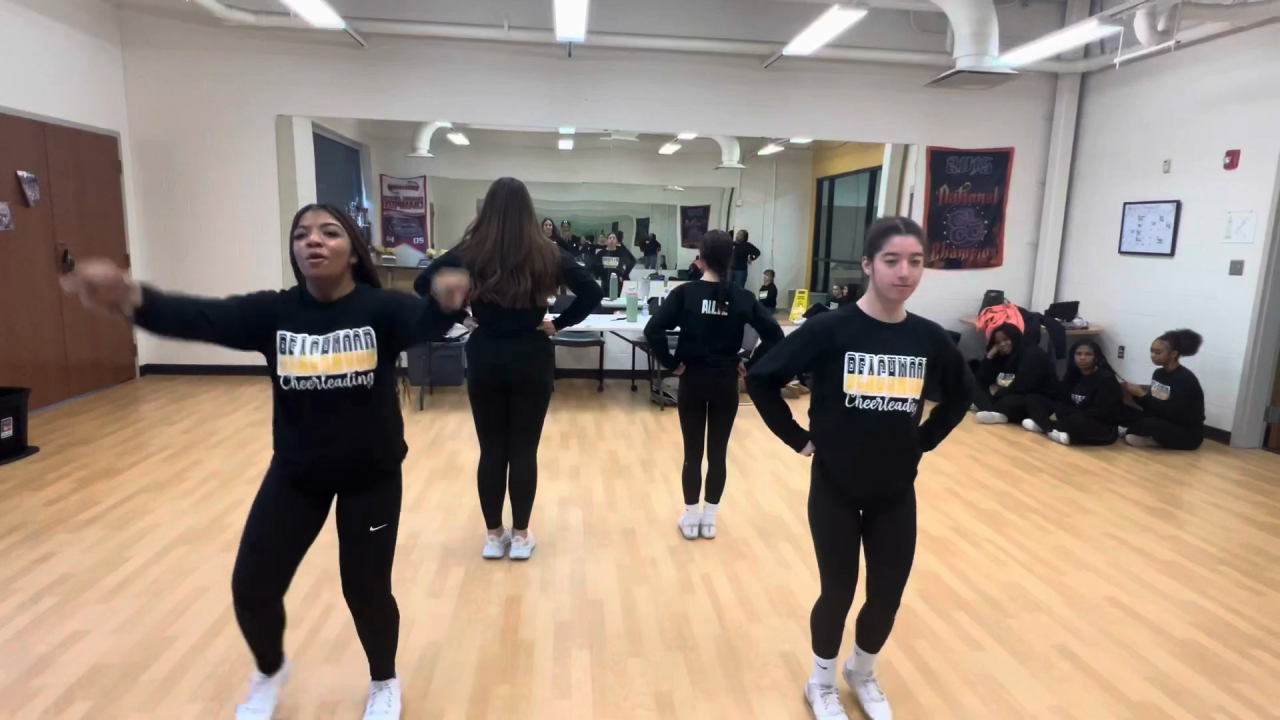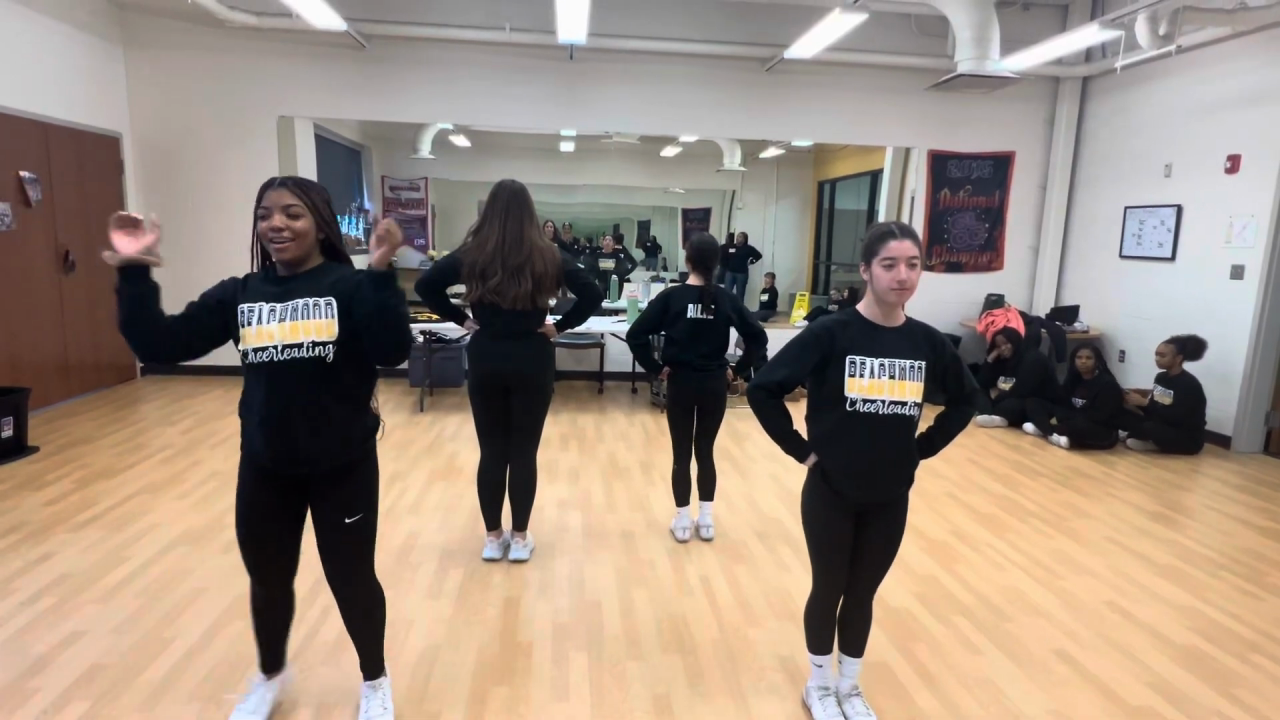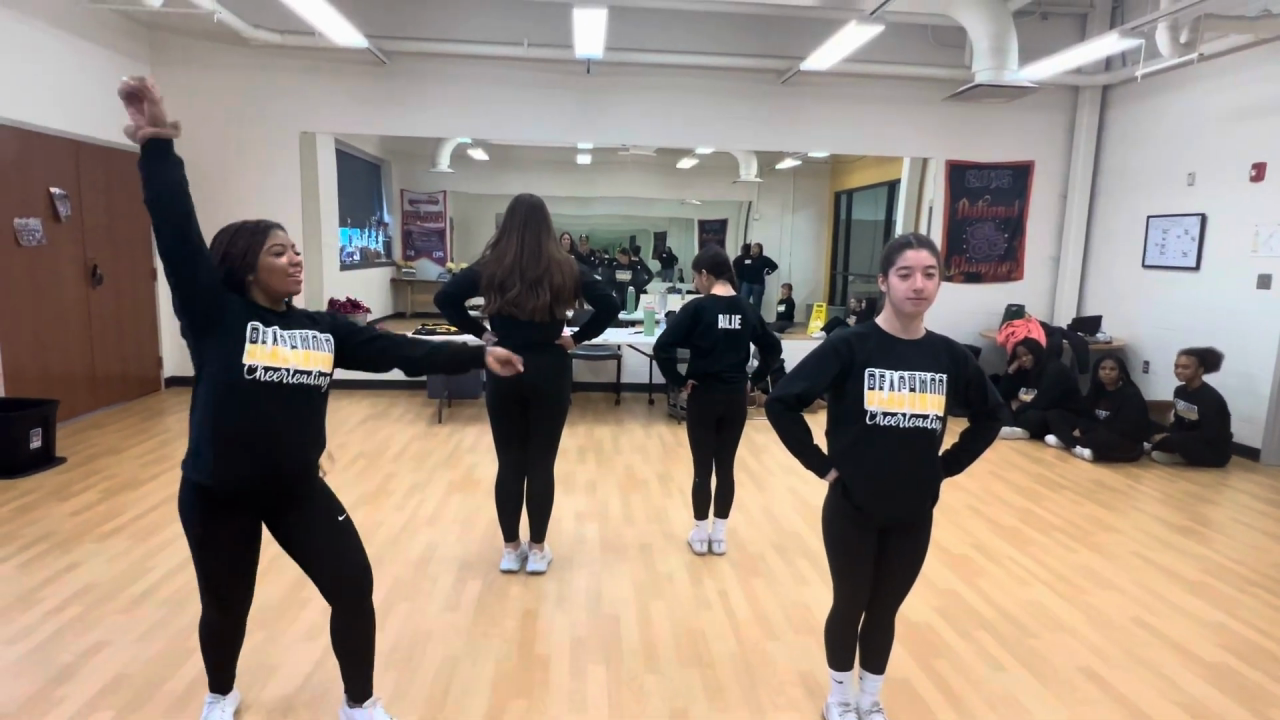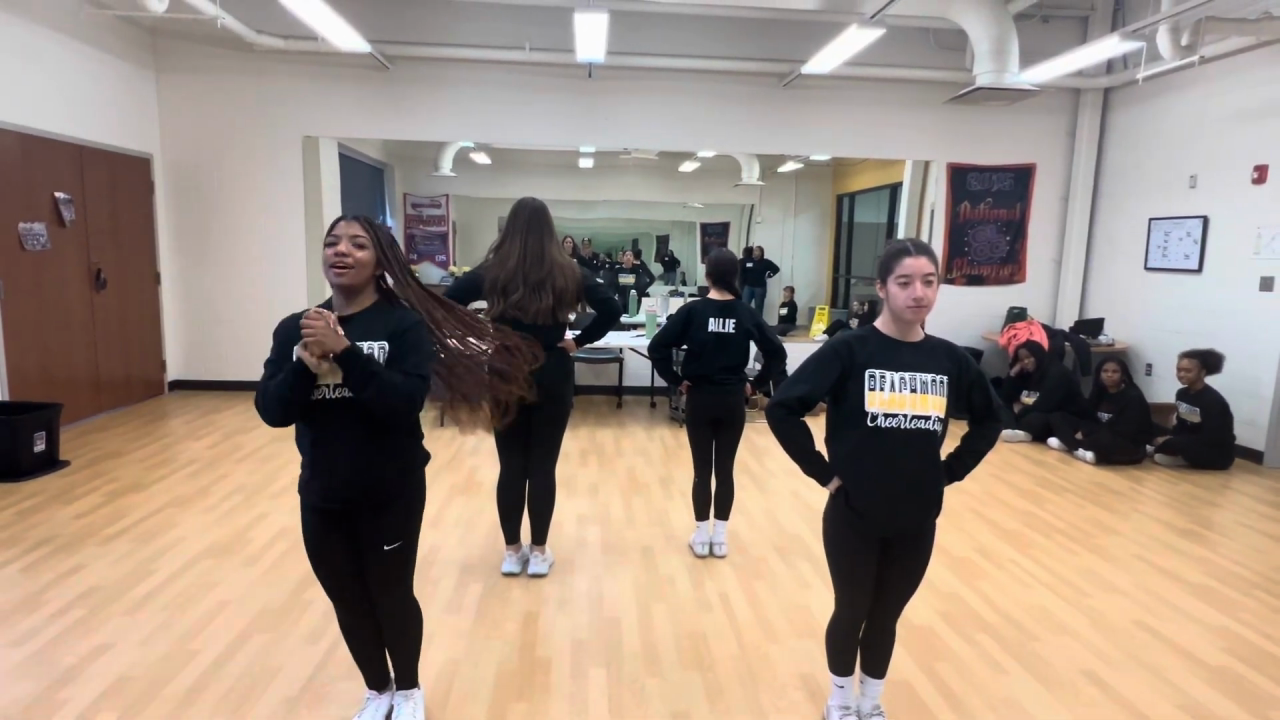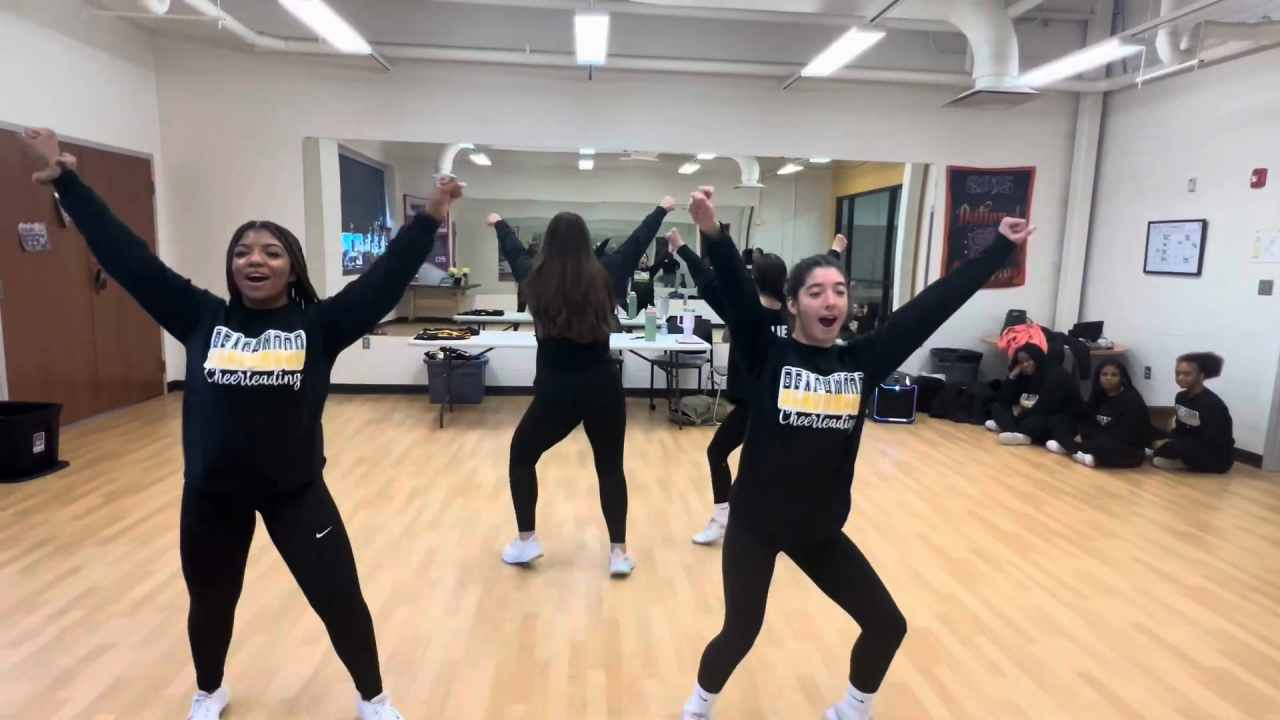
dt=1s
person 1, frame 1
left shoulder: (385, 311)
right shoulder: (270, 312)
left elbow: (425, 318)
right elbow: (195, 316)
left wrist: (445, 299)
right wrist: (135, 300)
left hip: (370, 478)
right hip: (294, 474)
left knee: (366, 591)
right knee: (252, 588)
right ankle: (270, 672)
person 1, frame 2
left shoulder: (352, 289)
right shoulder: (238, 294)
left elbow: (390, 351)
right elbow: (158, 349)
left wrist: (382, 275)
right wrist: (134, 272)
left hip: (342, 462)
right hip: (265, 465)
left knee: (352, 577)
right knee: (269, 578)
right ankle: (269, 676)
person 1, frame 3
left shoulder: (325, 330)
right shoulder: (216, 318)
left elbow: (400, 352)
right elbow: (177, 235)
left wrist: (476, 356)
right wrist: (156, 146)
left hip: (298, 491)
right hip: (216, 495)
left knee: (353, 587)
right knee: (225, 607)
person 1, frame 4
left shoulder: (404, 324)
right shoulder: (294, 329)
left elbow: (404, 399)
right elbow: (271, 409)
left wrist: (344, 353)
right wrist: (305, 362)
left hip: (391, 490)
right hip: (322, 494)
left knee: (391, 595)
right knee: (348, 600)
person 1, frame 5
left shoulder: (320, 325)
right shoulder: (202, 318)
left elbow: (386, 278)
right elbow: (127, 257)
left wrist: (429, 219)
right wrist: (65, 180)
left hip: (296, 491)
right hip: (213, 492)
left knee: (340, 601)
right knee: (211, 603)
person 2, frame 1
left shoulder: (930, 337)
right shoulder: (830, 330)
left elbow: (960, 395)
right elbow: (761, 378)
left wrist: (922, 441)
right wrist: (800, 439)
left hip: (896, 493)
right hip: (835, 489)
left knee: (888, 596)
right knee: (837, 592)
left ankle: (863, 670)
person 2, frame 2
left shoulder: (928, 341)
right shoulder: (830, 333)
left elbow: (965, 400)
right elbow: (763, 389)
left wrist: (923, 447)
right wrist: (802, 448)
left hip: (890, 497)
right hip: (830, 492)
left knee: (863, 592)
right knee: (828, 589)
person 2, frame 3
left shoulder: (950, 355)
right shoulder: (849, 346)
left elbow: (990, 416)
right elbow: (781, 403)
left wrist: (947, 466)
right wrist: (823, 464)
left hip: (914, 513)
right hip: (852, 509)
left knee: (885, 610)
right knee: (850, 606)
person 2, frame 4
left shoulder: (950, 359)
right shoulder: (848, 350)
left elbow: (989, 420)
right elbow: (781, 409)
left wrist: (951, 471)
right wrist: (822, 471)
left hip: (917, 520)
right hip: (854, 515)
left knee: (885, 617)
right knee: (851, 613)
person 2, frame 5
left shoulder: (863, 361)
right shoulder: (767, 355)
left elbow: (933, 306)
right elbow: (737, 296)
left wrist: (1001, 248)
right wrist: (713, 234)
left hip: (821, 529)
right hip: (754, 525)
left knee: (888, 626)
right knee: (740, 633)
person 3, frame 1
left shoulder: (470, 253)
right shoulder: (546, 255)
left elbow: (424, 282)
right elbow: (592, 292)
right wrist: (559, 323)
left hip: (485, 359)
right hip: (531, 360)
left knee: (491, 450)
right knee: (524, 451)
left ankle: (493, 535)
right ankle: (520, 536)
person 3, frame 2
left shoulder: (471, 255)
right shoulder: (547, 257)
left elbow: (425, 286)
right elbow: (592, 294)
left wrist: (461, 319)
right wrist: (560, 326)
left hip: (485, 360)
right hip: (531, 362)
left knee: (491, 451)
right knee: (523, 452)
left ankle: (492, 537)
right ankle: (519, 538)
person 3, frame 3
left shoulder: (490, 268)
right shoulder: (564, 269)
left elbow: (445, 299)
right elbow: (609, 306)
left wrist: (480, 331)
right wrist: (578, 337)
left hip: (503, 372)
right hip: (549, 372)
left knee: (509, 463)
right knee: (541, 464)
left ankle: (511, 548)
right ankle: (538, 549)
person 3, frame 4
left shoulder: (493, 271)
right shoulder: (567, 272)
left elbow: (448, 301)
right elbow: (611, 309)
right wrist: (579, 340)
right hip: (551, 377)
left knee: (511, 466)
right knee: (543, 466)
left ankle: (512, 551)
right ankle: (539, 552)
person 3, frame 5
left shoulder: (536, 280)
right shoulder: (602, 279)
left elbow: (513, 251)
right elbow: (634, 247)
left wrist: (499, 224)
right wrist: (660, 211)
left hip: (554, 390)
right hip: (602, 386)
left knee: (522, 457)
right knee: (610, 468)
left ankle: (526, 540)
right ankle: (619, 552)
person 4, frame 1
left shoulder: (685, 293)
right shoulder: (741, 297)
left elbow: (654, 330)
right elbow: (774, 333)
left wrist: (671, 363)
right wrist: (750, 365)
left hip: (693, 380)
right hip: (726, 382)
left knee: (693, 451)
right knee: (718, 452)
left ankle: (691, 518)
right ankle: (709, 519)
person 4, frame 2
left shoulder: (671, 297)
right shoulder: (726, 299)
left elbow: (636, 335)
right elbow: (758, 337)
left wrist: (656, 368)
right wrist: (736, 369)
left hip: (680, 383)
right hip: (715, 384)
left knee: (682, 454)
right knee: (706, 452)
left ankle: (683, 522)
right ankle: (706, 519)
person 4, frame 3
left shoulder: (697, 308)
right shoulder: (746, 309)
left elbow: (663, 347)
right elbow: (772, 348)
left wrist: (679, 381)
right wrist: (754, 379)
left hip: (703, 396)
right hip: (736, 397)
left knee: (702, 468)
right knee: (726, 467)
left ankle: (700, 534)
right ankle: (719, 534)
person 4, frame 4
left shoulder: (692, 311)
right shoulder: (747, 313)
left elbow: (657, 348)
right elbow: (777, 353)
left wrist: (676, 380)
right wrist: (755, 384)
left hip: (699, 399)
right hip: (733, 401)
left knee: (702, 469)
right knee: (725, 469)
left ankle: (702, 536)
right ankle: (720, 537)
person 4, frame 5
right shoulder: (794, 313)
left elbow: (709, 283)
left wrist: (680, 248)
right wrist: (835, 252)
left hip: (751, 403)
left knee: (716, 453)
left ankle: (721, 520)
